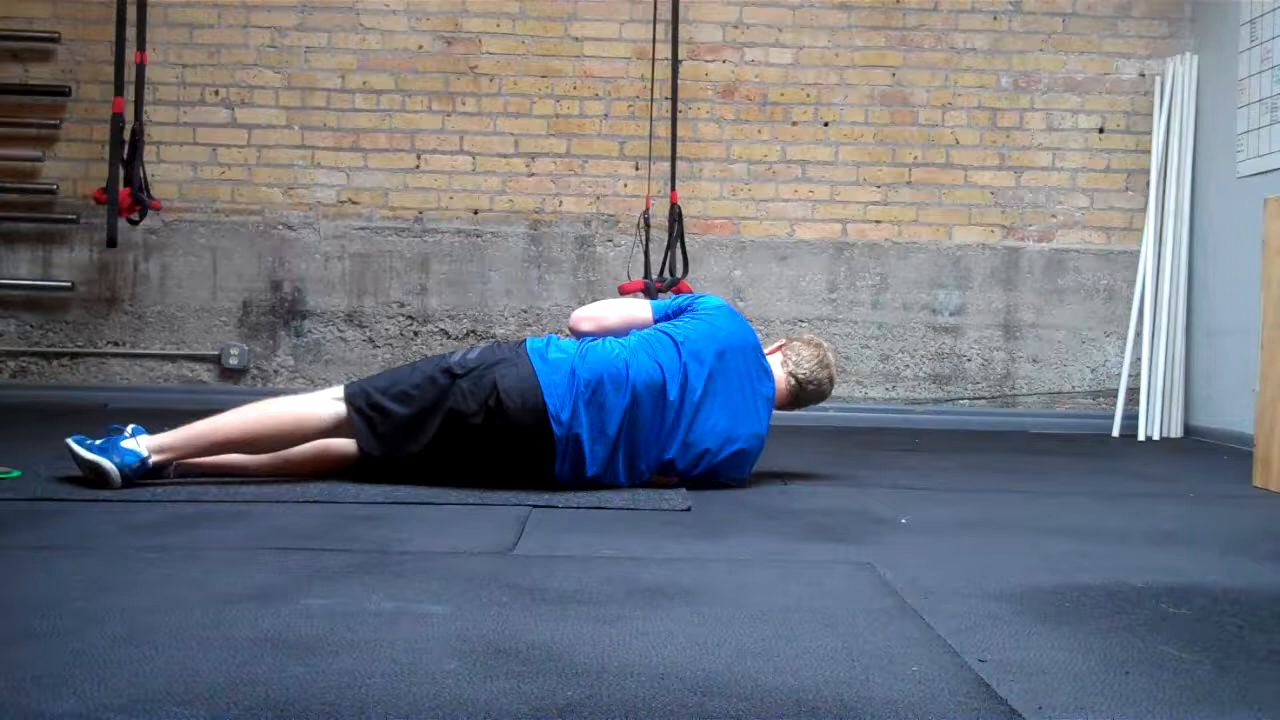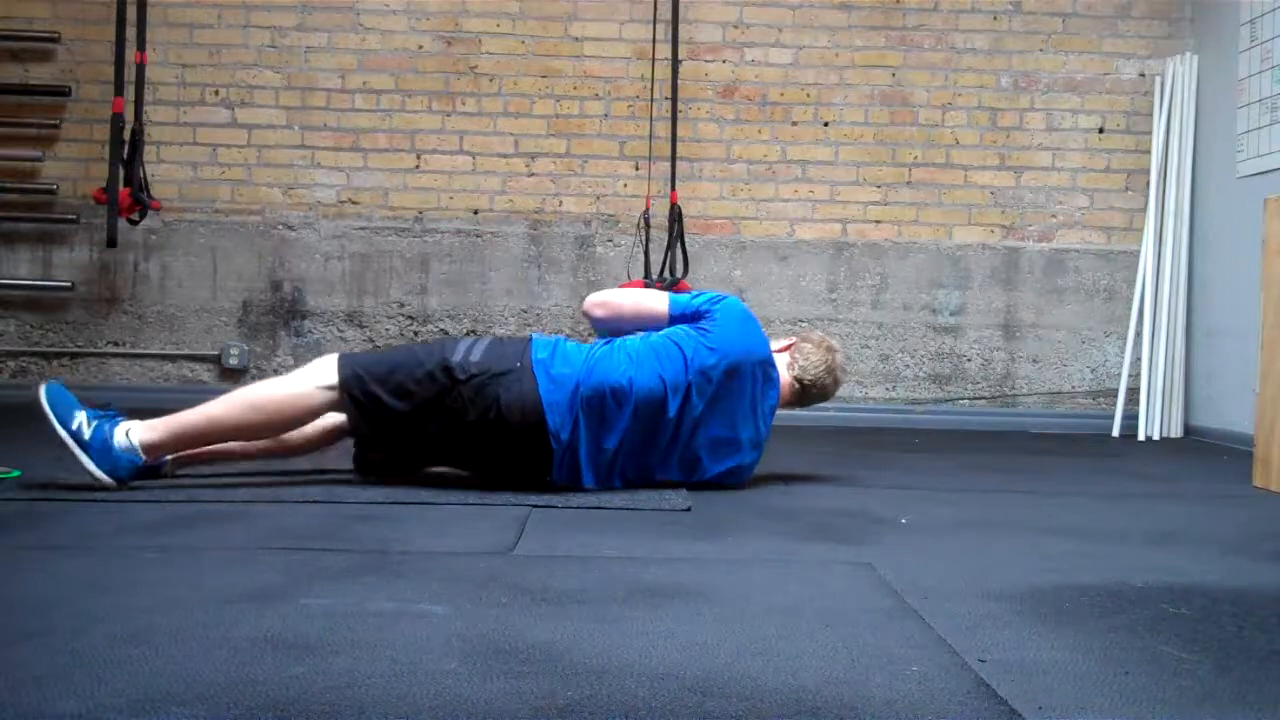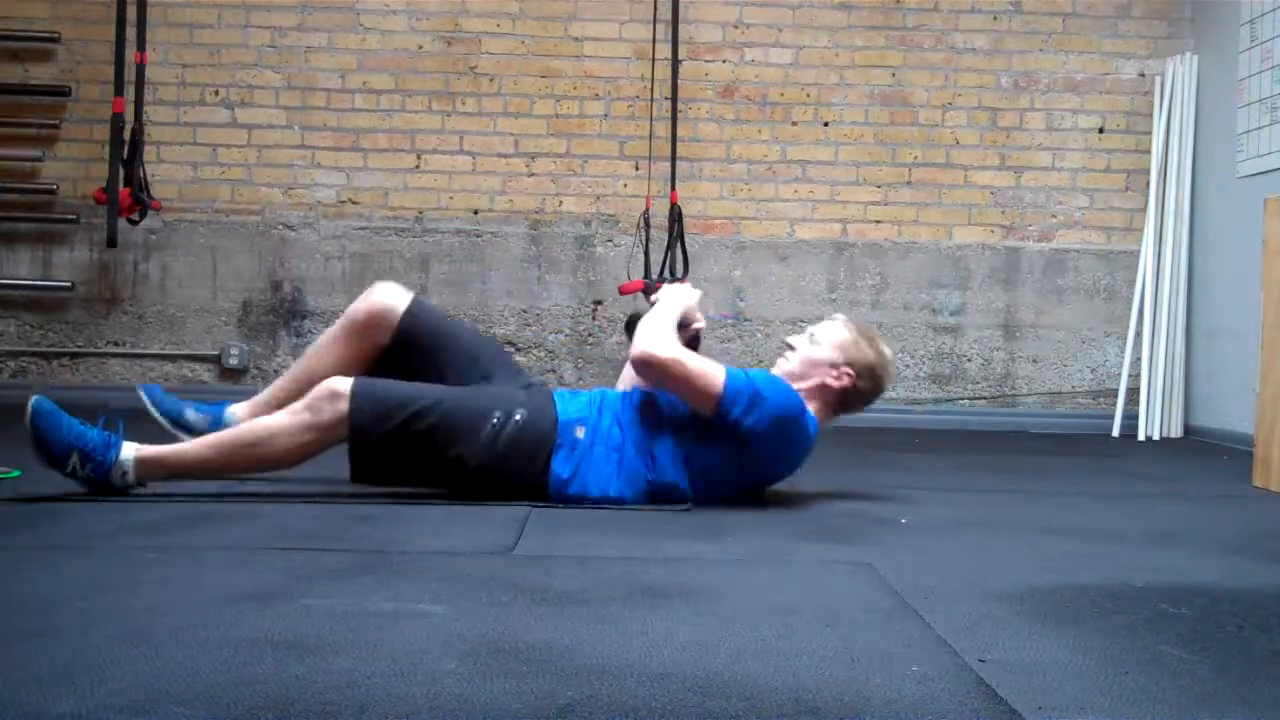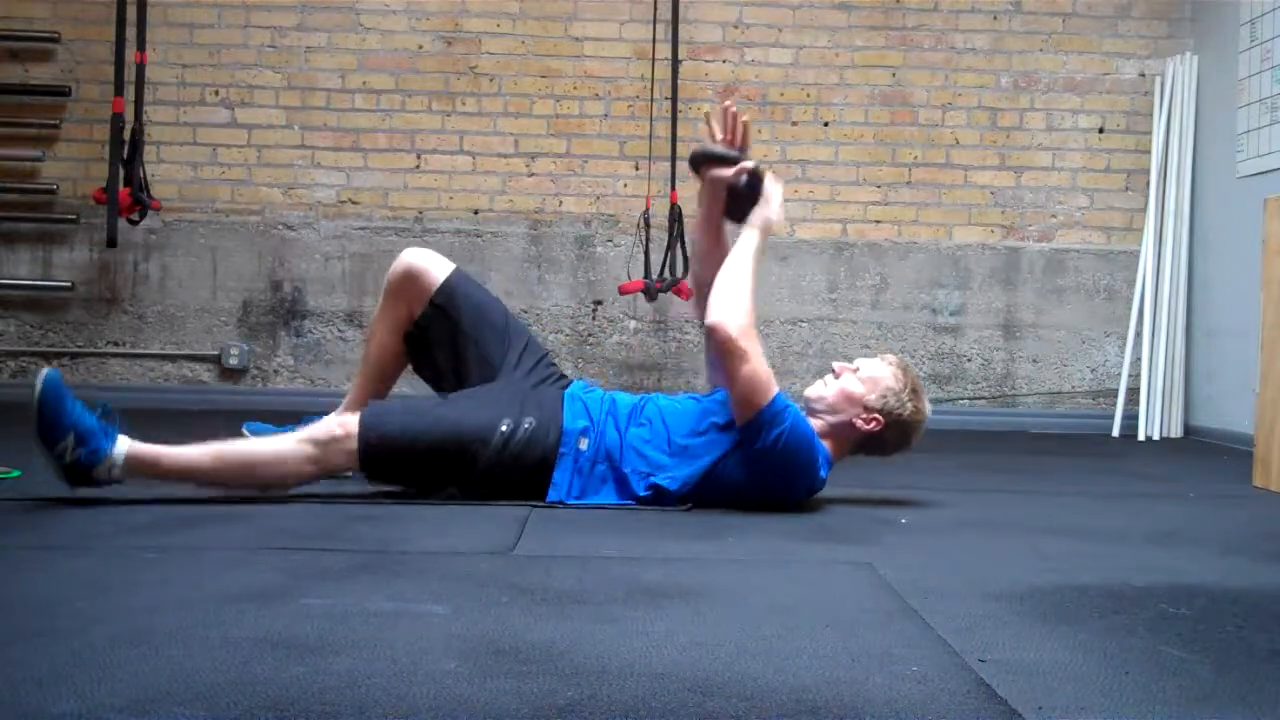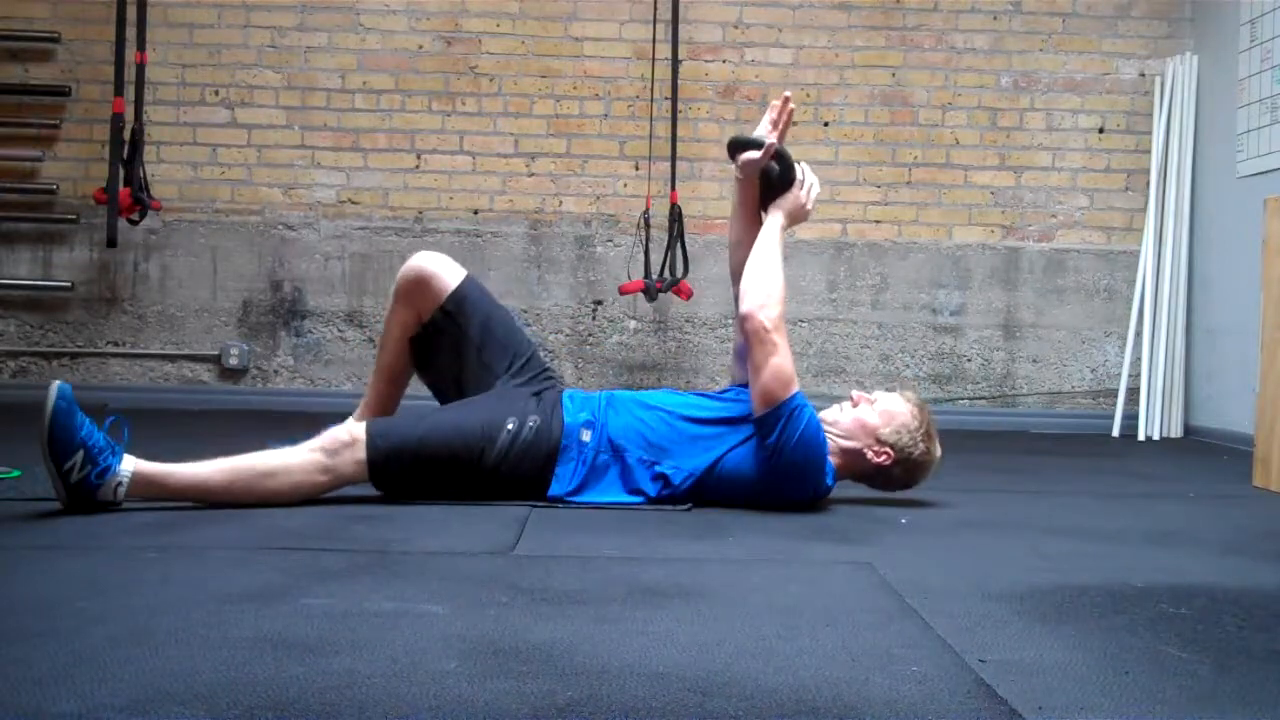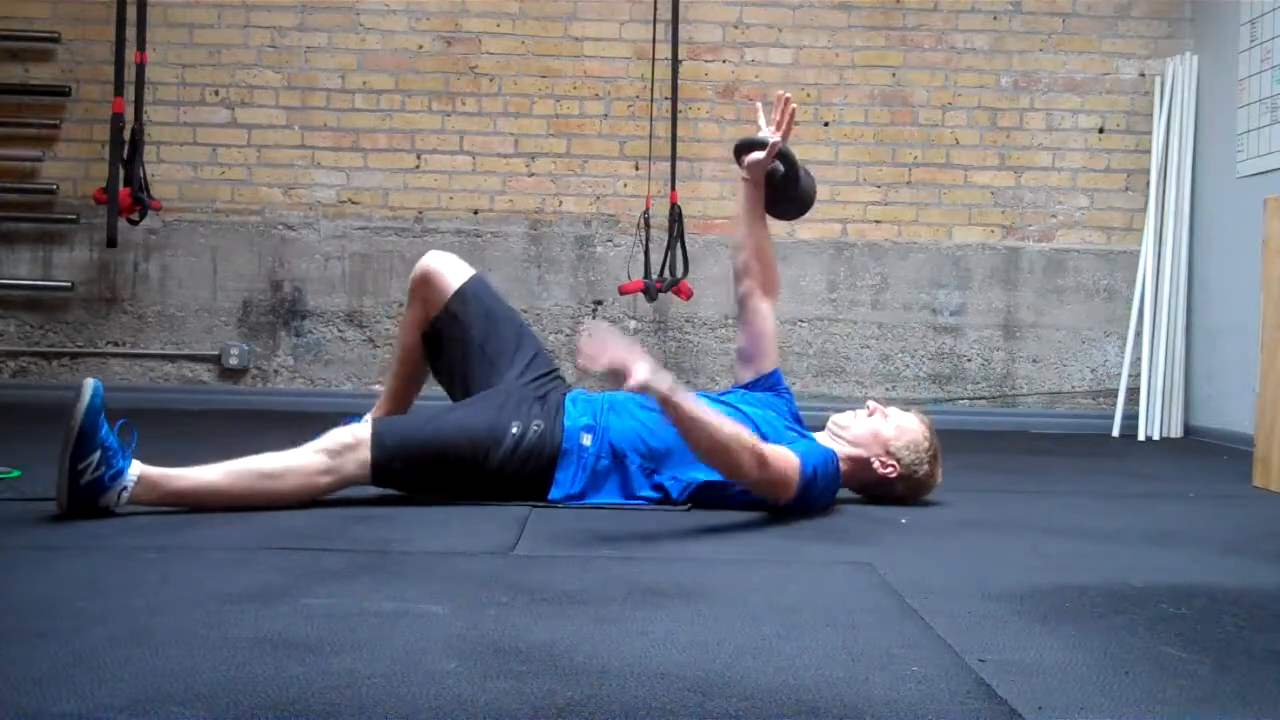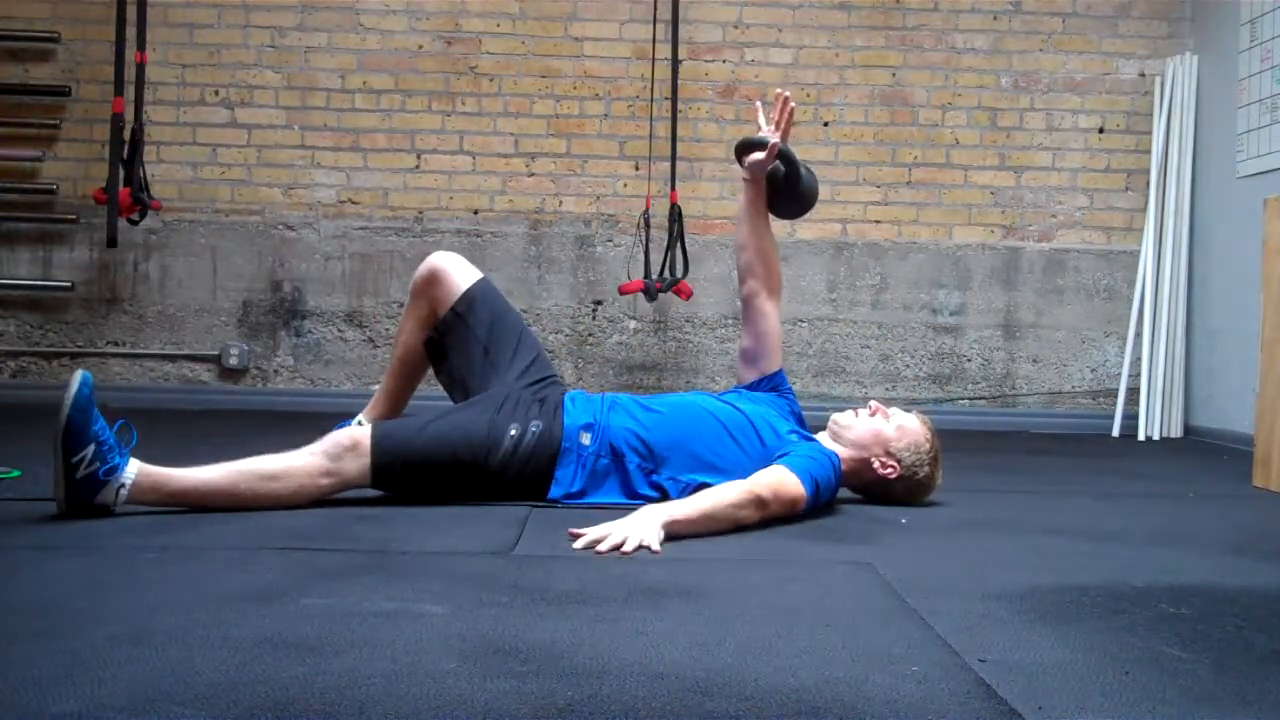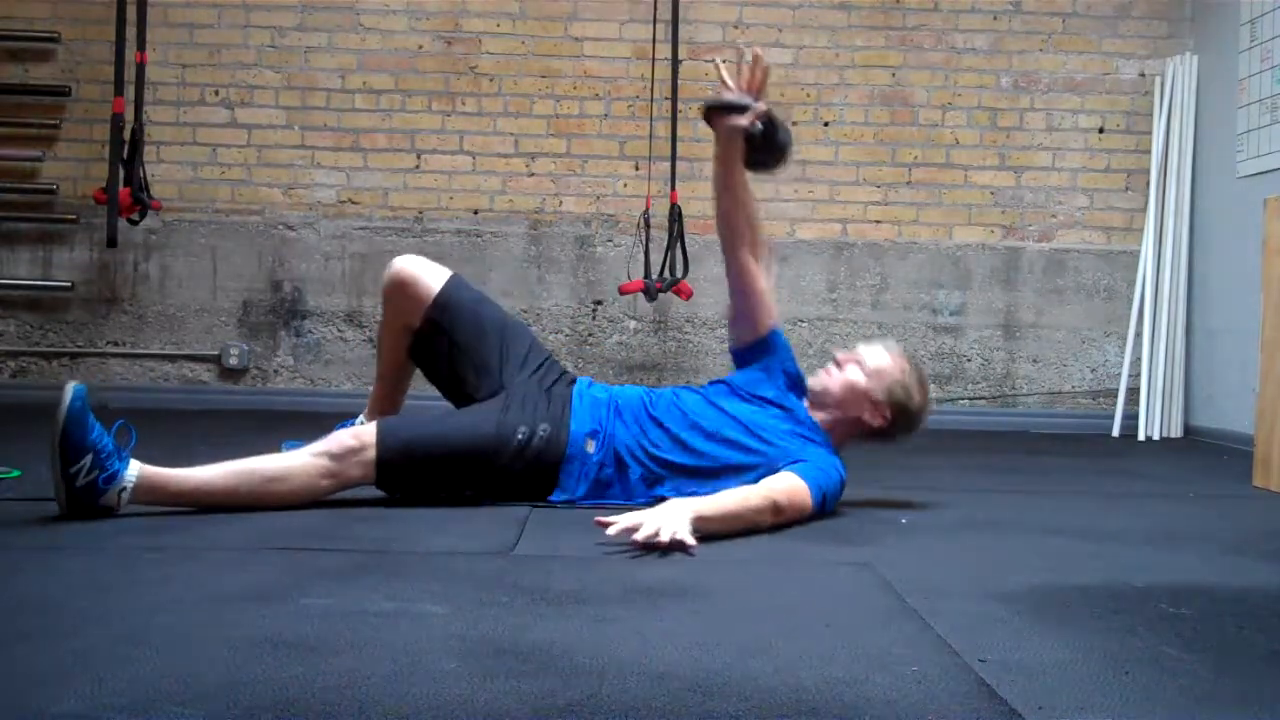
dt=0.7s
person 1, frame 1
left shoulder: (722, 319)
right shoulder: (743, 449)
left elbow: (584, 319)
right elbow: (653, 464)
left hip: (527, 382)
right hip: (549, 460)
left knee: (334, 409)
right knee: (348, 448)
left ankle: (142, 449)
right ankle: (164, 459)
person 1, frame 2
left shoulder: (738, 323)
right shoulder: (741, 453)
left elbow: (600, 305)
right elbow: (654, 462)
left hip: (528, 384)
right hip: (547, 459)
left knee: (329, 380)
right knee: (342, 420)
left ankle: (131, 441)
right ankle: (158, 454)
person 1, frame 3
left shoulder: (781, 420)
right shoulder: (771, 412)
left elbow: (651, 357)
left wrist: (666, 308)
right wrist: (665, 319)
left hip: (550, 452)
right hip: (549, 412)
left knee: (332, 406)
right knee: (380, 305)
left ankle: (123, 463)
right ankle: (235, 417)
person 1, frame 4
left shoulder: (794, 461)
right shoulder: (776, 423)
left elbow: (724, 329)
right elbow: (706, 297)
left wrist: (759, 230)
right wrist: (712, 198)
left hip: (553, 451)
right hip: (559, 399)
left knee: (324, 445)
right knee: (413, 269)
left ankle: (116, 456)
right ankle: (353, 431)
person 1, frame 5
left shoulder: (801, 462)
right shoulder: (780, 423)
left elbow: (760, 323)
right elbow: (748, 303)
left wrist: (779, 221)
right wrist: (750, 184)
left hip: (553, 455)
right hip: (551, 407)
left knee: (335, 453)
right knee: (425, 274)
left ankle: (118, 475)
right ankle: (368, 428)
person 1, frame 6
left shoulder: (808, 474)
right shoulder: (782, 414)
left elbow: (746, 465)
right elbow: (755, 297)
left wrist: (660, 383)
right wrist: (754, 185)
left hip: (551, 456)
right hip: (553, 403)
left knee: (339, 458)
right knee: (436, 272)
left ankle: (124, 481)
right ankle: (383, 422)
person 1, frame 7
left shoulder: (811, 470)
right shoulder: (782, 415)
left elbow: (753, 497)
right elbow: (759, 296)
left wrist: (657, 514)
right wrist: (757, 183)
left hip: (547, 454)
right hip: (550, 404)
left knee: (339, 462)
right knee: (441, 272)
left ankle: (120, 479)
right ankle: (376, 422)
person 1, frame 8
left shoulder: (816, 467)
right shoulder: (781, 385)
left elbow: (772, 502)
right elbow: (743, 258)
left wrist: (684, 508)
right wrist: (729, 143)
left hip: (549, 454)
right hip: (557, 394)
left knee: (342, 461)
right knee: (407, 279)
left ankle: (124, 481)
right ankle: (377, 425)
